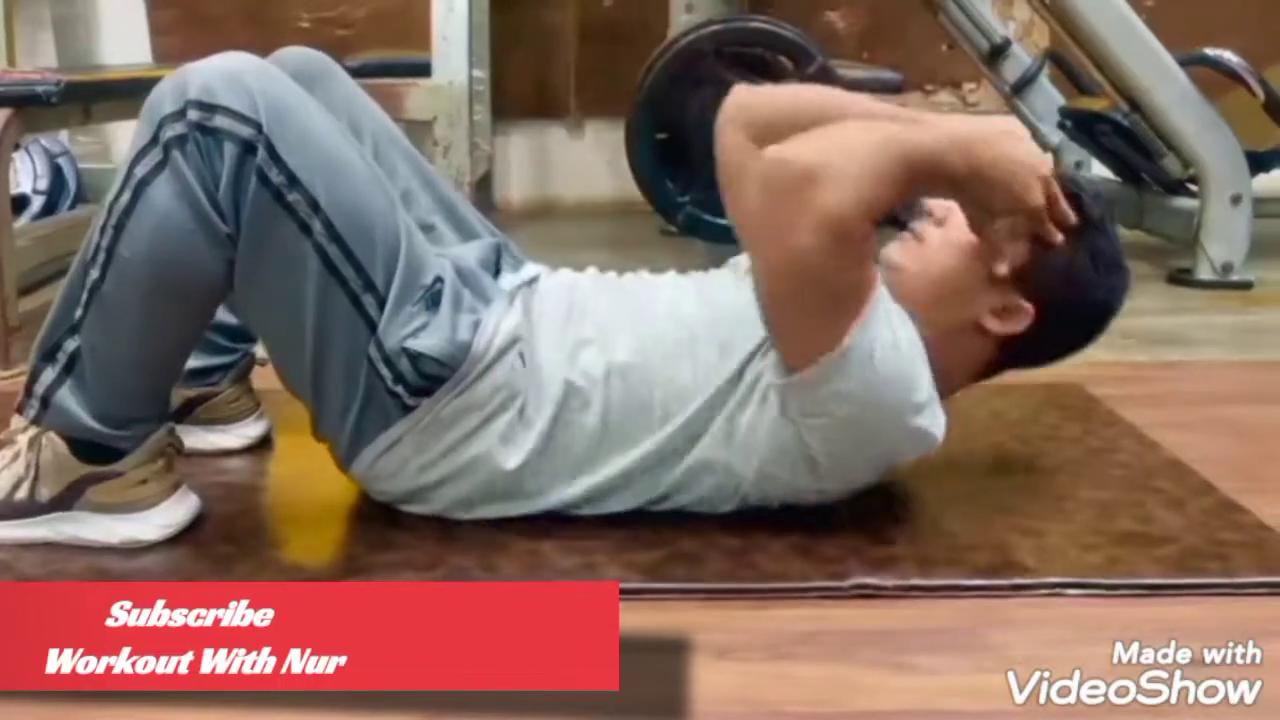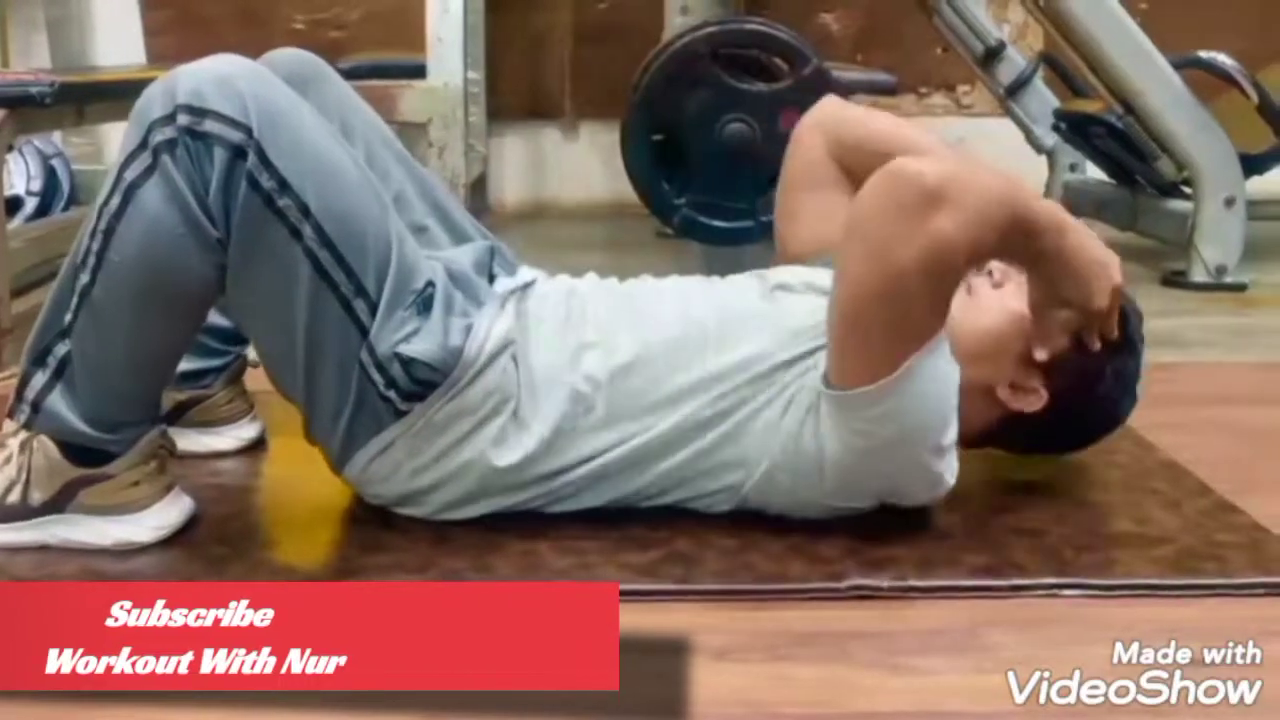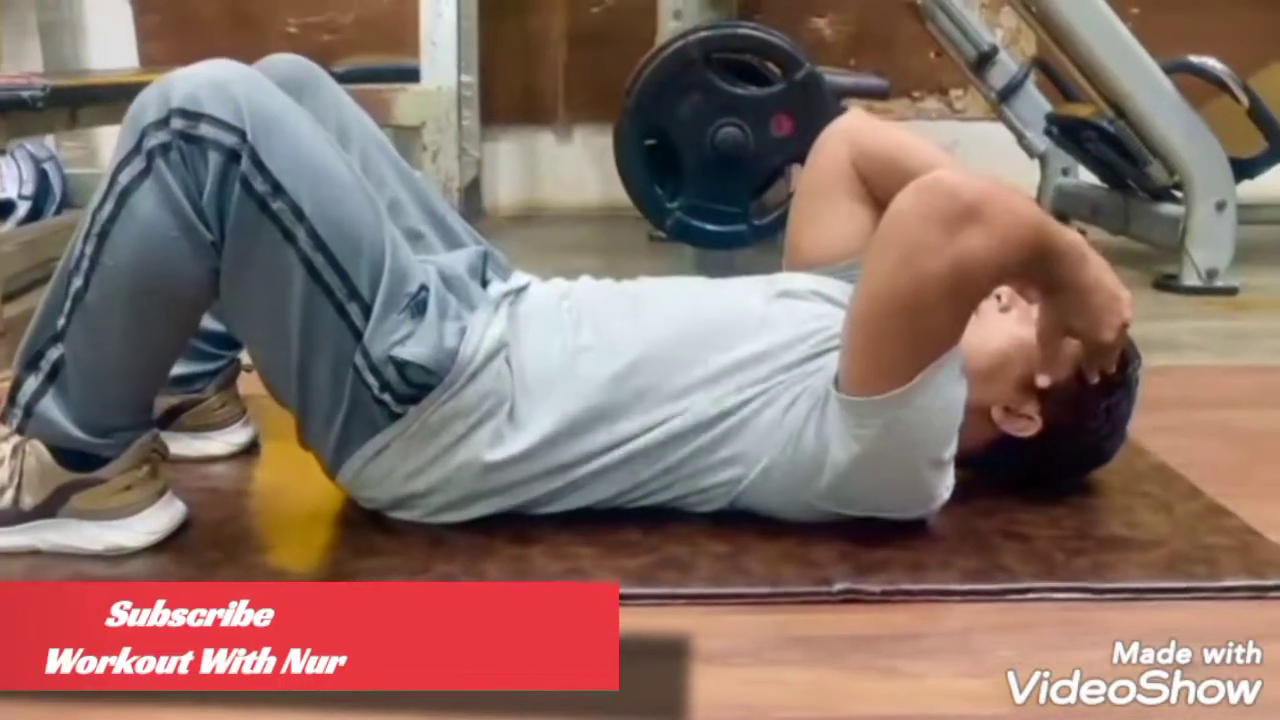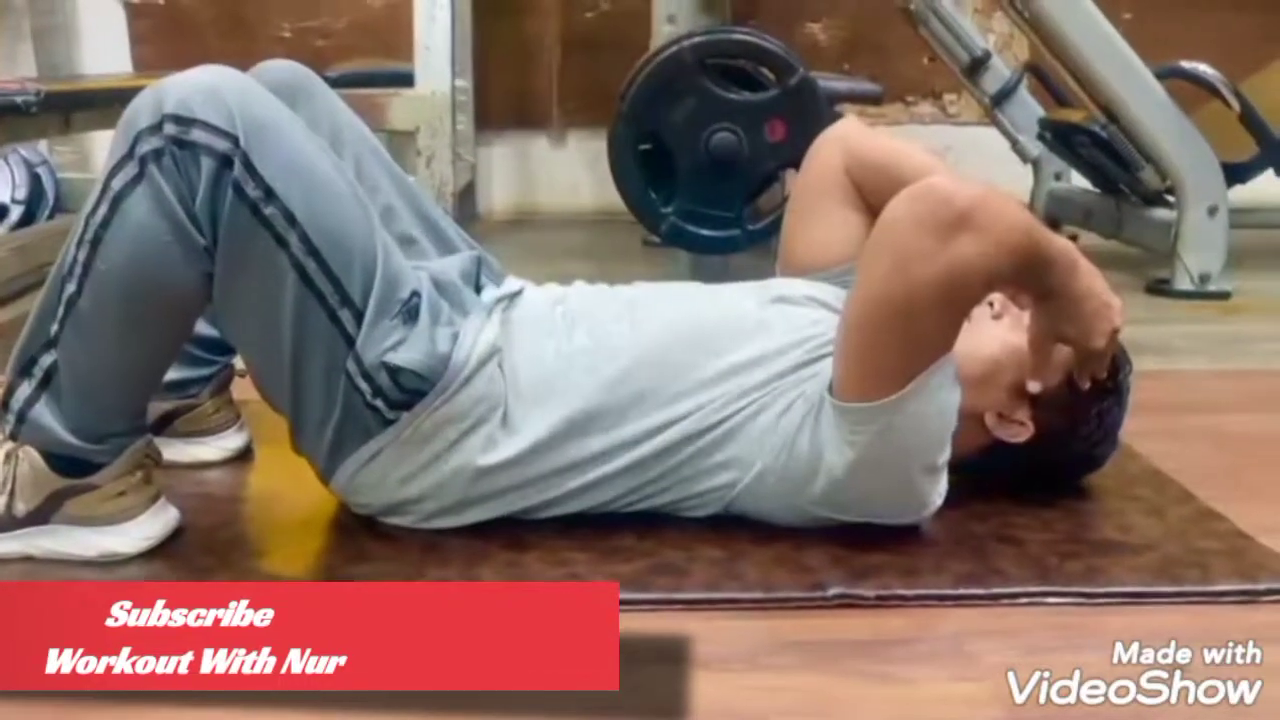
dt=0.2s
person 1, frame 1
left shoulder: (880, 402)
right shoulder: (869, 305)
left elbow: (800, 181)
right elbow: (747, 114)
left wrist: (964, 153)
right wrist: (950, 146)
left hip: (441, 401)
right hip: (500, 308)
left knee: (218, 109)
right knee: (291, 77)
right ankle: (200, 379)
person 1, frame 2
left shoulder: (891, 440)
right shoulder: (866, 332)
left elbow: (923, 198)
right elbow: (825, 133)
left wrist: (1053, 239)
right wrist: (1034, 219)
left hip: (434, 400)
right hip: (495, 313)
left knee: (206, 112)
right knee: (283, 79)
right ankle: (193, 382)
person 1, frame 3
left shoulder: (889, 453)
right shoulder: (857, 324)
left elbow: (956, 218)
right elbow: (848, 144)
left wrist: (1067, 265)
right wrist: (1050, 248)
left hip: (428, 403)
right hip: (488, 318)
left knee: (201, 119)
right knee: (279, 86)
right ankle: (188, 386)
person 1, frame 4
left shoulder: (884, 458)
right shoulder: (853, 331)
left elbow: (948, 226)
right elbow: (843, 151)
left wrist: (1061, 270)
right wrist: (1039, 255)
left hip: (419, 408)
right hip: (482, 321)
left knee: (194, 123)
right knee: (271, 91)
right ankle: (182, 390)
